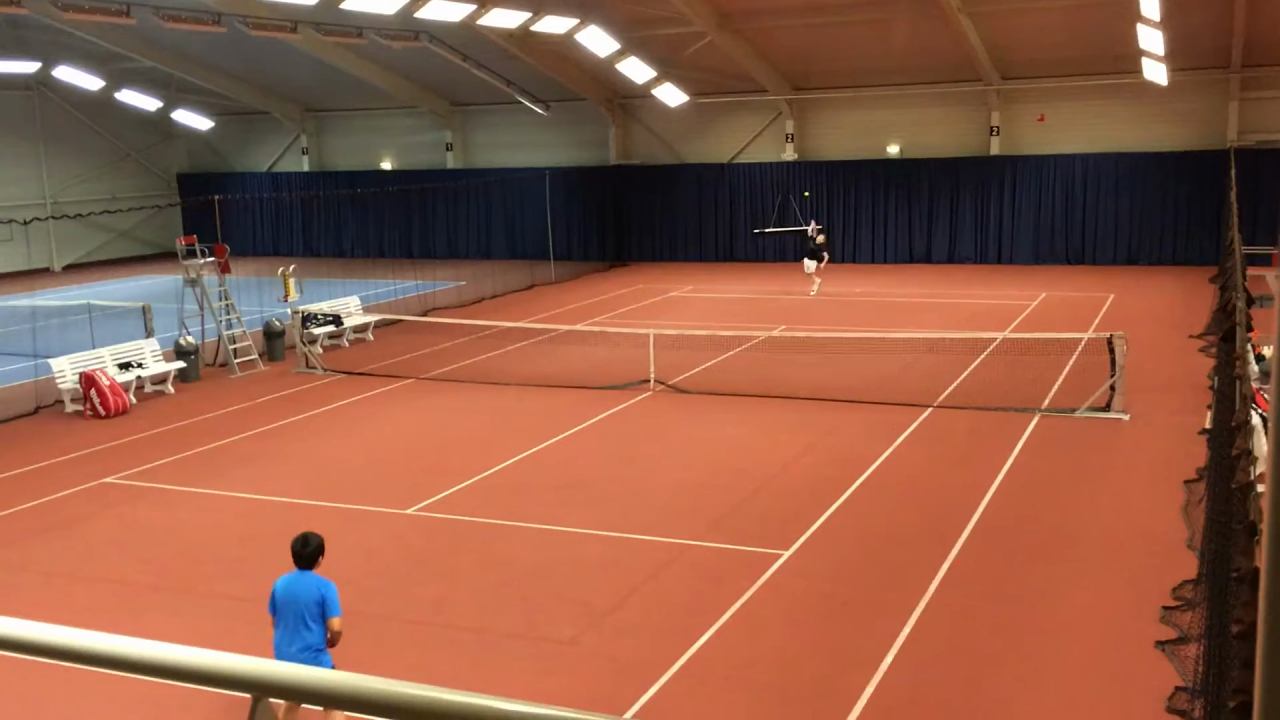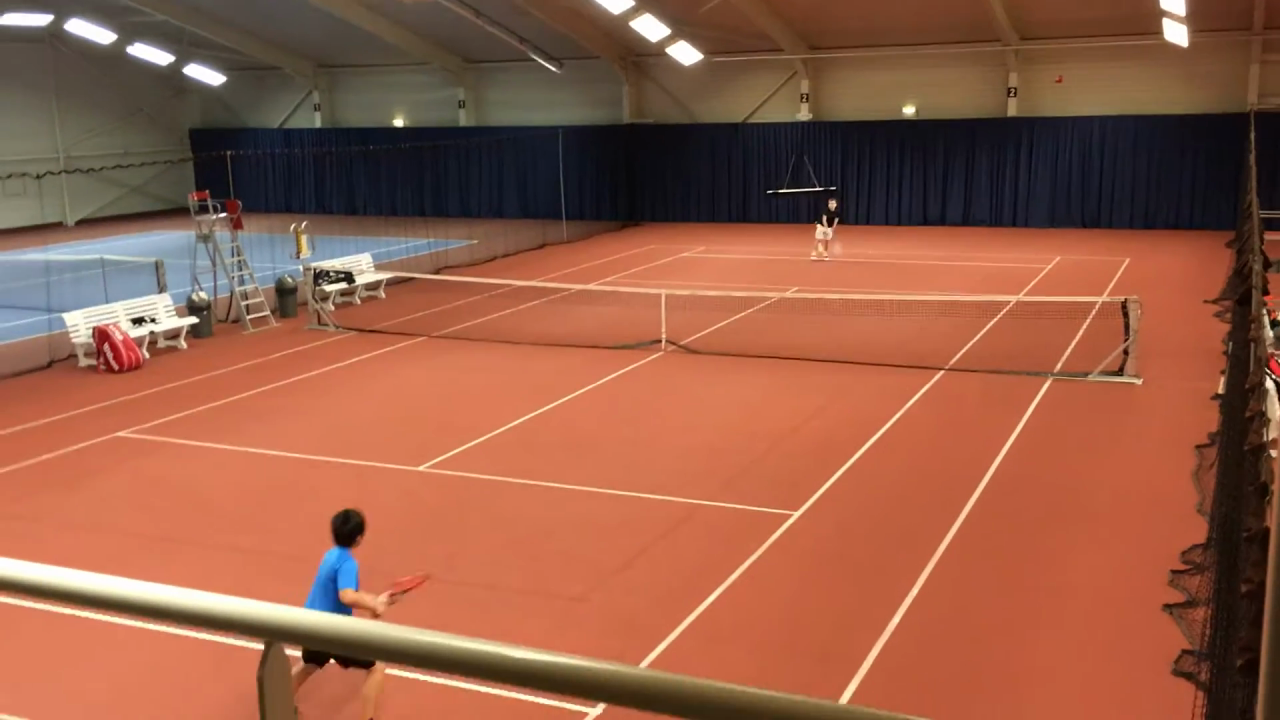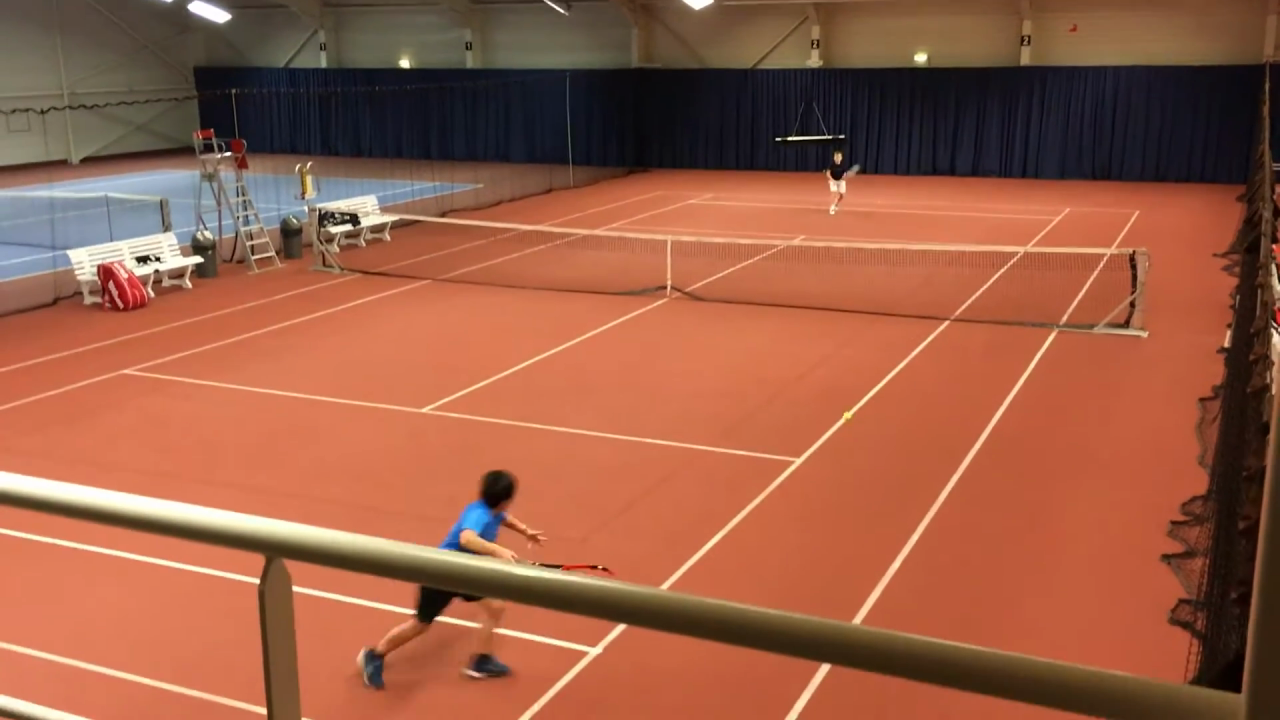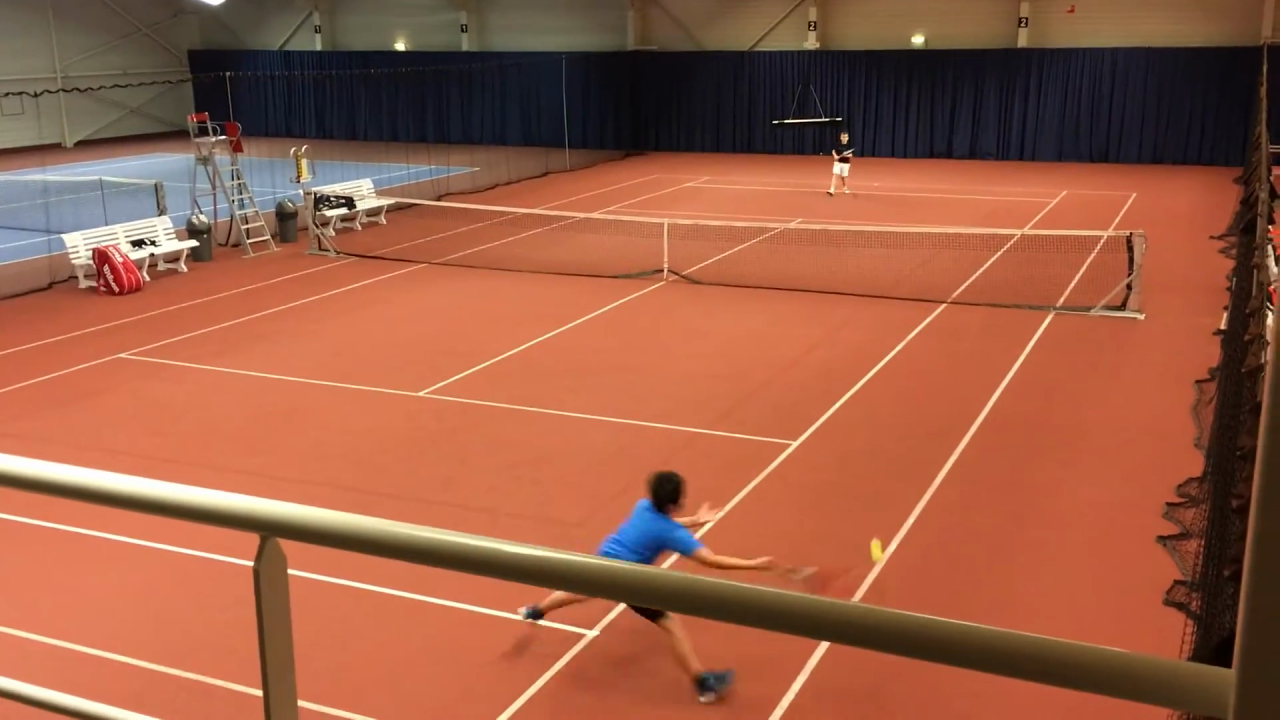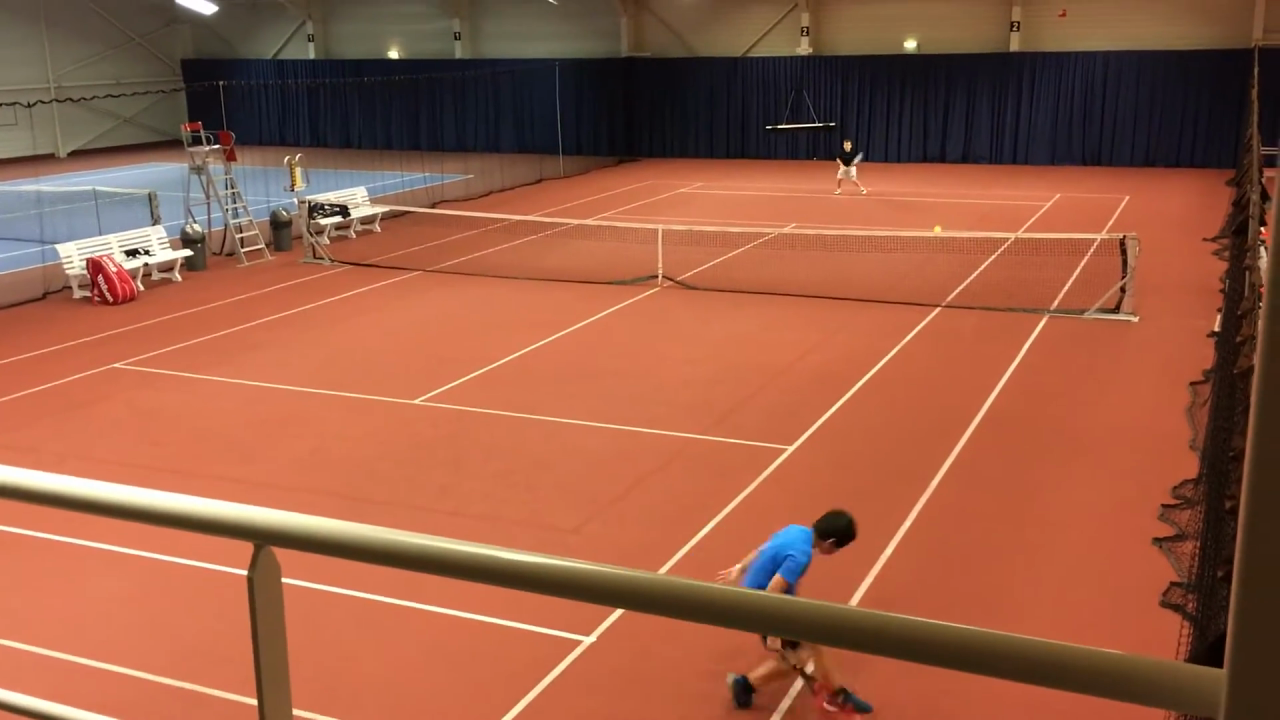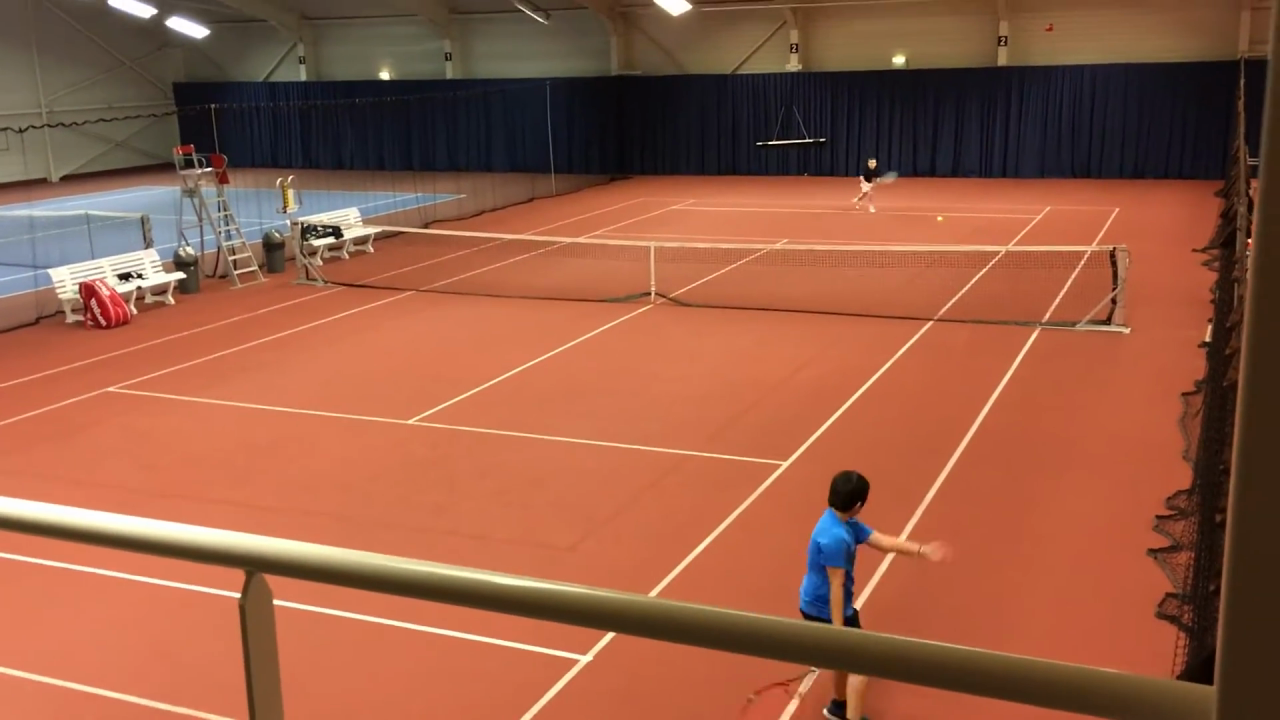
dt=0.4s
person 1, frame 1
left shoulder: (280, 584)
right shoulder: (325, 586)
left elbow: (275, 622)
right elbow: (336, 628)
right wrist: (332, 641)
left hip: (284, 658)
right hip: (315, 659)
left knee: (293, 699)
person 1, frame 2
left shoulder: (333, 554)
right shoulder: (347, 563)
right elbow: (347, 597)
left wrist: (375, 599)
right wrist: (374, 606)
left knee: (309, 665)
right knee: (376, 668)
person 1, frame 3
left shoulder: (492, 511)
right shoulder: (478, 515)
left elbow: (504, 518)
right elbow: (466, 538)
left wrist: (525, 532)
right wrist: (498, 550)
left knee: (496, 607)
right knee: (421, 625)
left ankle: (481, 662)
right ankle: (374, 657)
person 1, frame 4
left shoulder: (644, 505)
right shoulder: (672, 532)
right elbow: (710, 560)
left wrist: (695, 520)
right wrist: (753, 564)
left hip: (605, 557)
left knee: (583, 592)
right knee: (672, 625)
left ankle: (536, 611)
right ankle: (703, 682)
person 1, frame 5
left shoulder: (799, 531)
right shoulder: (800, 554)
left elbow: (762, 550)
right elbow: (771, 592)
left wrist: (740, 569)
right wrist: (772, 635)
left knee: (812, 644)
right knee: (791, 660)
left ankle: (837, 695)
right ankle: (745, 685)
person 1, frame 6
left shoulder: (844, 522)
right shoulder: (834, 538)
left elbow: (880, 540)
right elbow: (836, 585)
left wrist: (921, 549)
right wrist: (838, 630)
left hip: (821, 605)
right hip: (824, 610)
